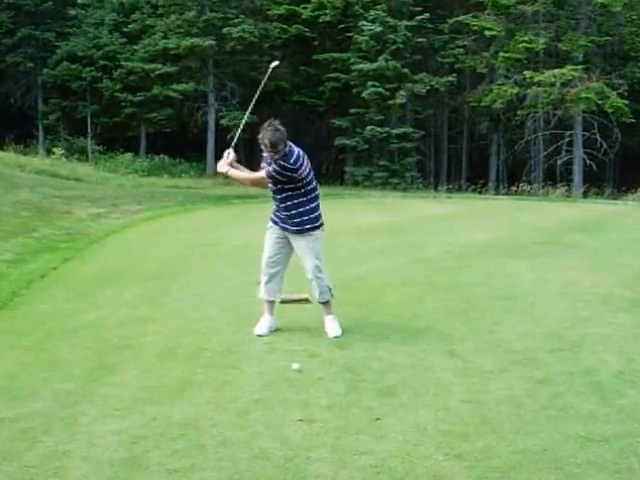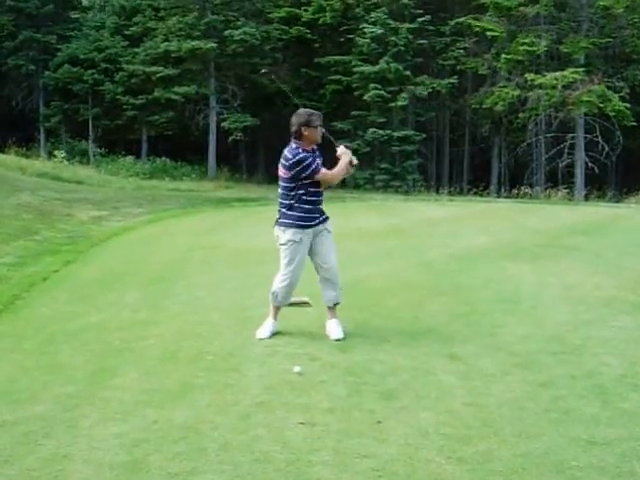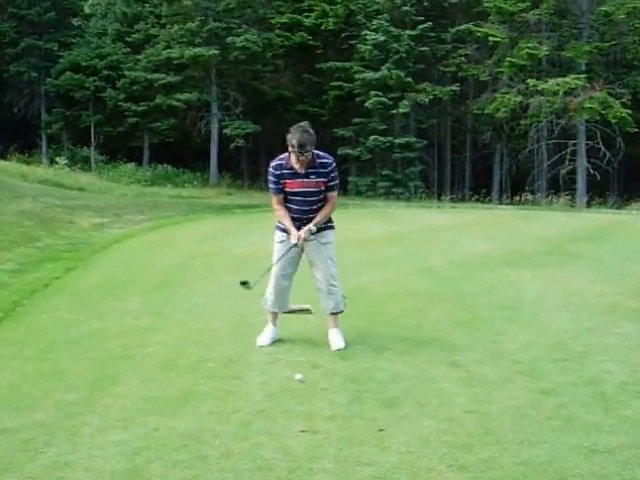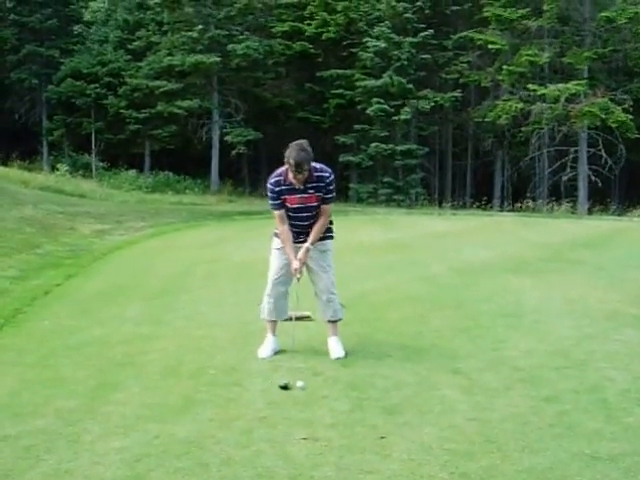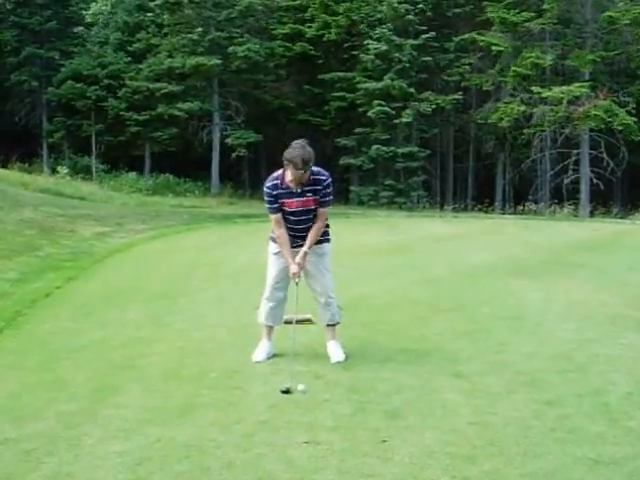
dt=1s
person 1, frame 1
left shoulder: (291, 161)
right shoulder: (270, 153)
left elbow: (258, 180)
right elbow: (261, 179)
left wrist: (227, 169)
right wrist: (234, 165)
left hip: (305, 224)
right hip: (279, 222)
left knee: (315, 269)
right knee: (270, 266)
left ankle: (329, 316)
right ankle: (268, 316)
person 1, frame 2
left shoulder: (311, 151)
right shoulder: (295, 155)
left elbow: (326, 180)
right elbow: (330, 179)
left wrist: (346, 162)
right wrist: (344, 160)
left hip: (319, 223)
right hip: (294, 227)
left knee: (329, 269)
right knee: (288, 274)
left ankle: (332, 319)
right ankle: (272, 319)
person 1, frame 3
left shoulder: (327, 164)
right shoulder: (277, 166)
left elbow: (331, 202)
right elbow: (277, 205)
left wrist: (310, 229)
right wrist: (292, 231)
left hip: (320, 231)
right hip: (286, 231)
left knee: (327, 278)
right knee: (279, 278)
left ankle: (334, 328)
right ankle: (272, 326)
person 1, frame 4
left shoulder: (325, 176)
right shoulder: (275, 181)
left elbow: (324, 217)
right elbow: (281, 222)
left wrist: (307, 248)
right wrist: (292, 257)
left hip: (318, 240)
right hip: (284, 240)
left knee: (326, 287)
right knee: (275, 286)
left ankle: (333, 337)
right ankle: (271, 337)
person 1, frame 5
left shoulder: (323, 180)
right shoulder: (272, 185)
left elbow: (321, 220)
right elbow: (278, 226)
left wrist: (304, 252)
right wrist: (290, 261)
left hip: (315, 243)
right hip: (281, 244)
left knee: (324, 291)
right knee: (273, 291)
left ankle: (332, 341)
right ankle: (266, 342)
